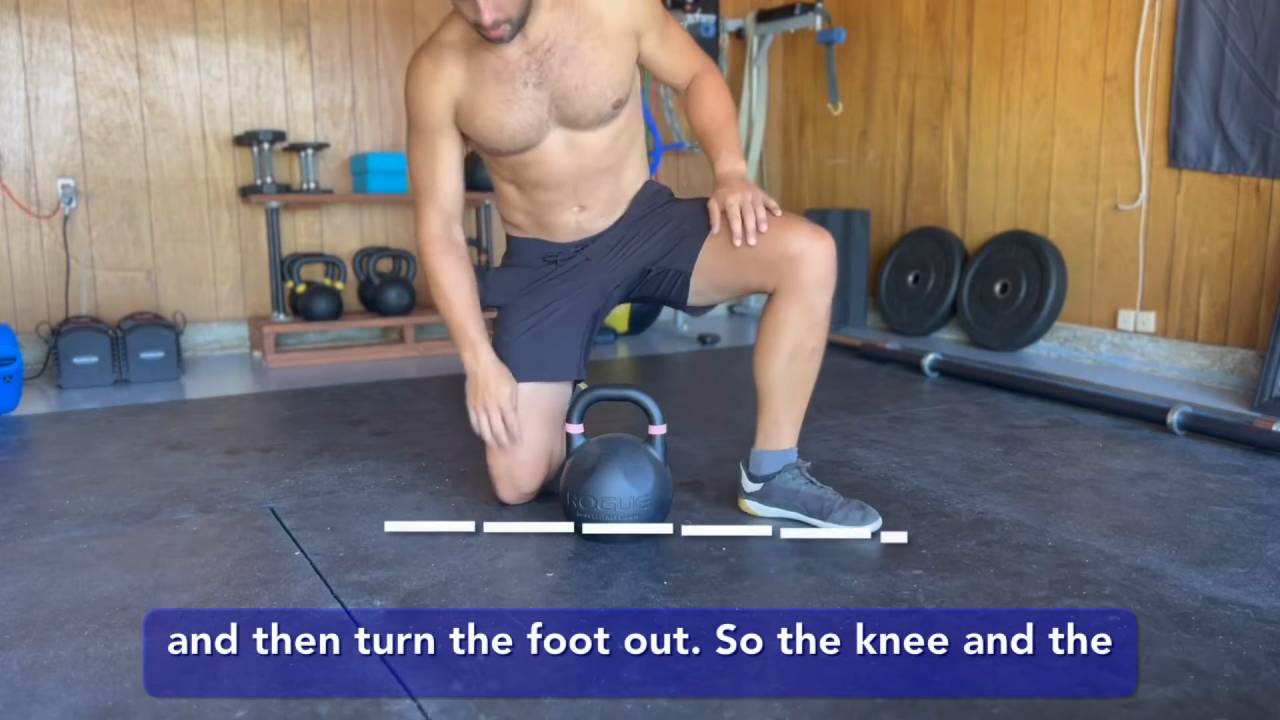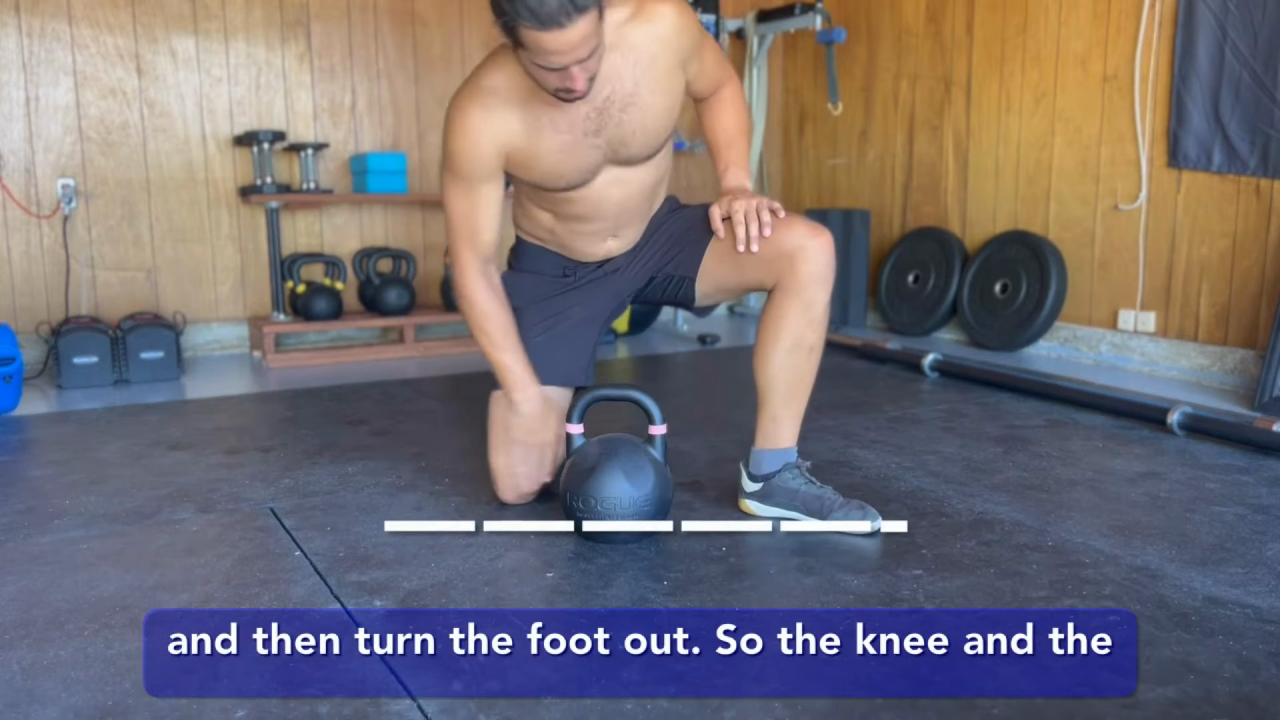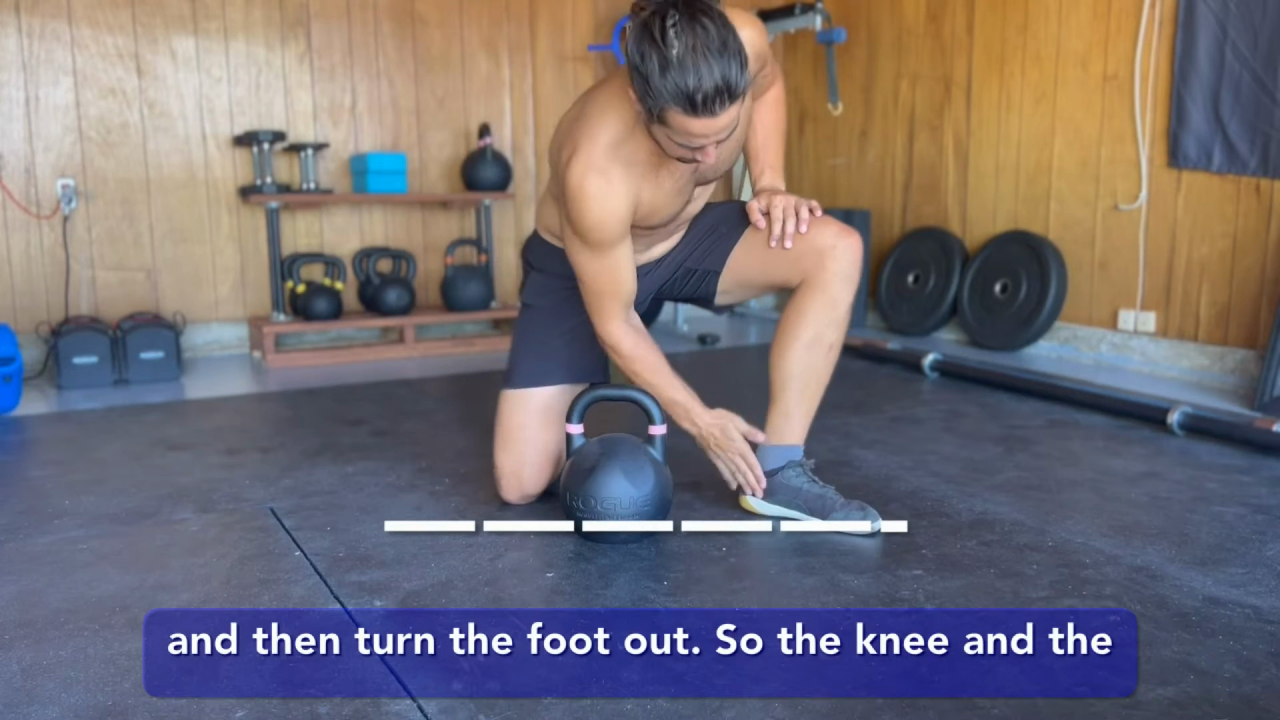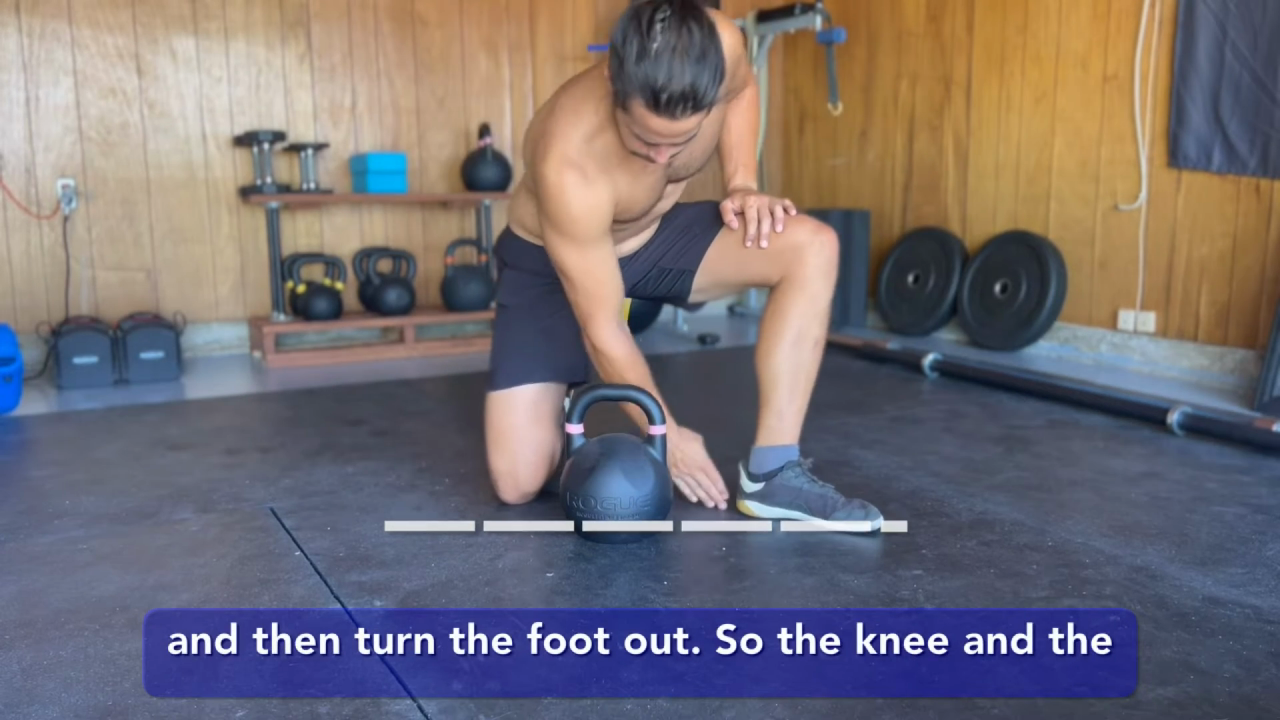
dt=0.5s
person 1, frame 1
right shoulder: (436, 73)
left elbow: (699, 78)
right elbow: (438, 227)
left wrist: (731, 171)
right wrist: (479, 361)
left hip: (645, 224)
right hip: (544, 266)
left knee: (807, 252)
right knee: (517, 483)
left ankle: (771, 474)
right ankle: (560, 409)
person 1, frame 2
right shoulder: (480, 115)
left elbow: (720, 88)
right elbow: (474, 267)
left wrist: (736, 184)
right wrist: (522, 396)
left hip: (659, 236)
right hip: (556, 273)
left knee: (807, 248)
right knee: (518, 483)
left ankle: (771, 473)
right ankle: (571, 420)
person 1, frame 3
right shoulder: (595, 169)
right elbow: (614, 325)
left wrist: (770, 185)
right wrist: (702, 423)
left hip: (686, 236)
right hip: (574, 271)
left knee: (835, 249)
right knee: (522, 485)
left ankle: (777, 470)
right ankle: (576, 411)
person 1, frame 4
left shoulder: (719, 45)
right shoulder: (570, 162)
right elbow: (603, 332)
left wrist: (742, 184)
right wrist: (667, 435)
left hip: (654, 234)
right hip: (547, 265)
left knee: (811, 245)
right knee: (518, 484)
left ankle: (771, 472)
right ankle: (555, 408)
